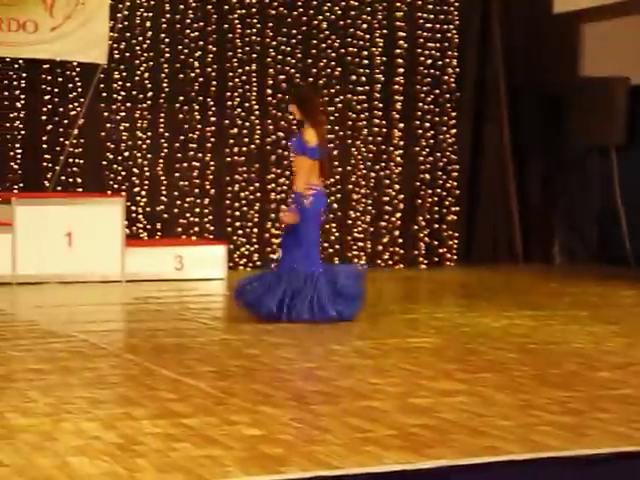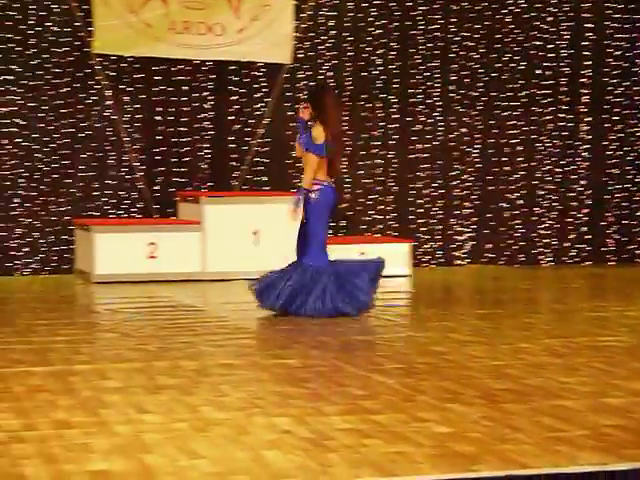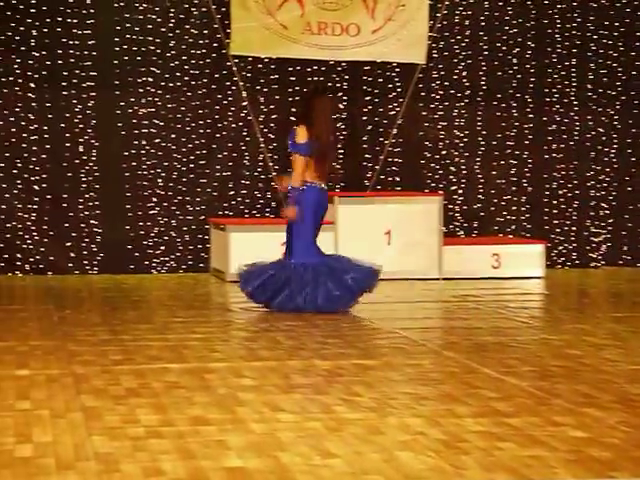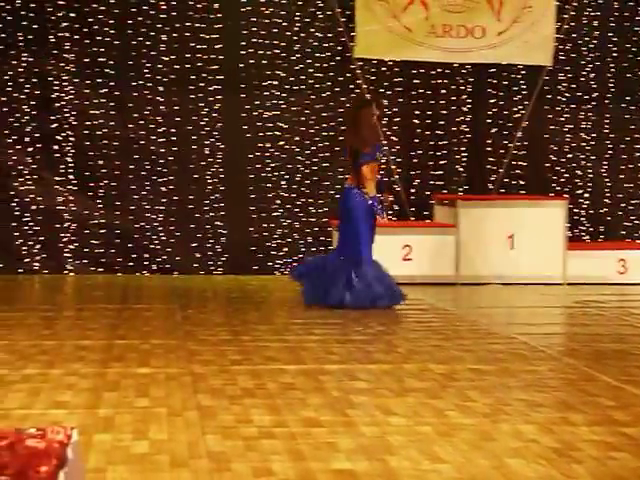
dt=1s
person 1, frame 1
left shoulder: (308, 132)
right shoulder: (311, 132)
left elbow: (305, 173)
left wrist: (292, 207)
left hip: (308, 198)
right hip: (309, 197)
left knee: (306, 255)
right knee: (292, 252)
left ankle: (317, 307)
person 1, frame 2
left shoulder: (319, 129)
right shoulder: (323, 129)
left elbow: (313, 168)
right elbow: (299, 152)
left wrist: (298, 200)
right wrist: (302, 121)
left hip: (317, 192)
right hip: (321, 192)
left knee: (314, 250)
right knee: (309, 248)
left ankle: (321, 301)
person 1, frame 3
left shoulder: (302, 131)
right shoulder: (326, 134)
left elbow: (299, 167)
left wrist: (291, 200)
right wrist: (289, 180)
left hip: (303, 192)
right hip: (321, 193)
left knee: (298, 247)
right knee: (307, 245)
left ankle: (299, 297)
person 1, frame 4
left shoulder: (358, 138)
right shoulder: (366, 142)
right elbow: (368, 178)
right wrist: (378, 209)
left hip: (351, 195)
right hip: (359, 197)
left knee: (347, 247)
right knee: (362, 249)
right ankle: (363, 295)
